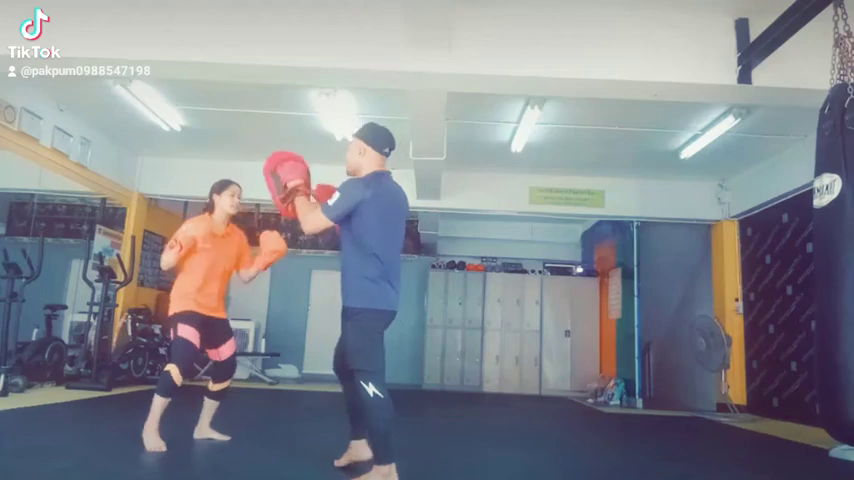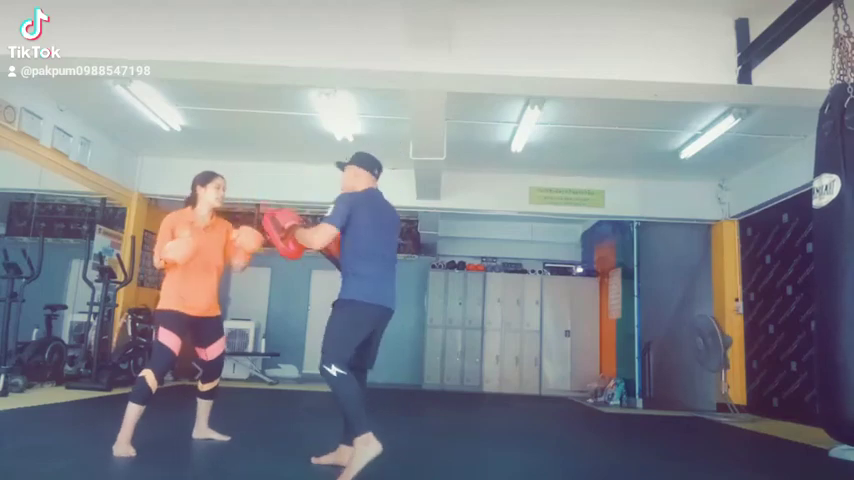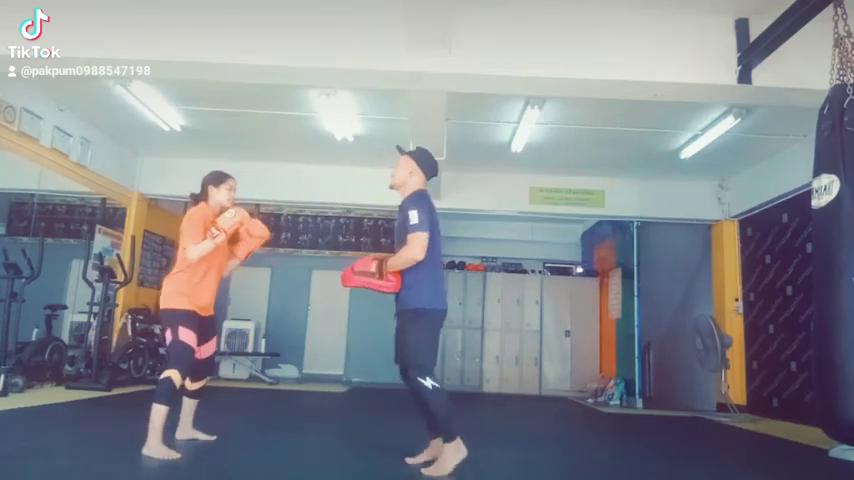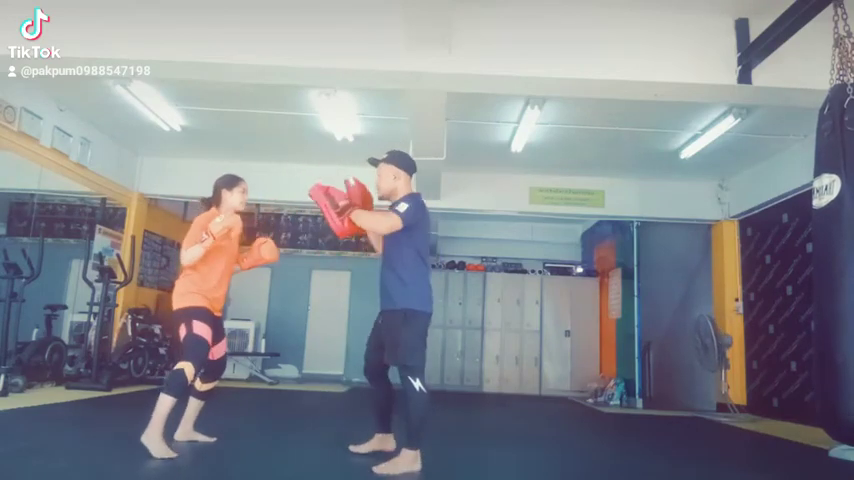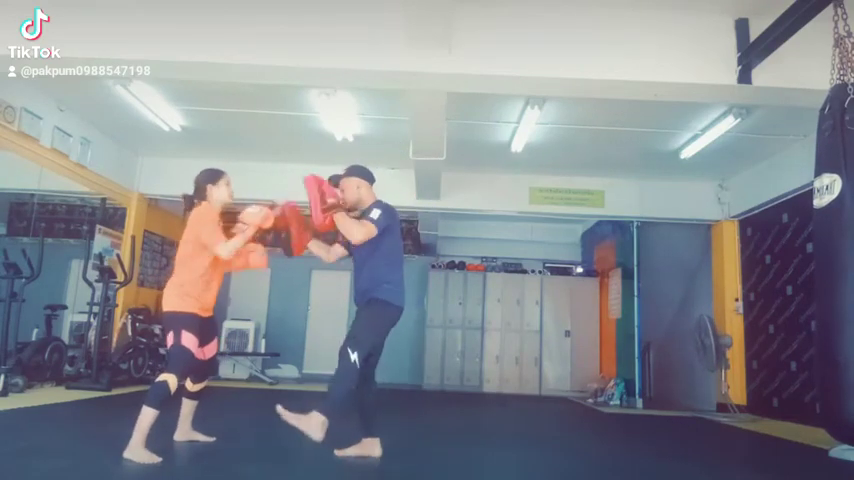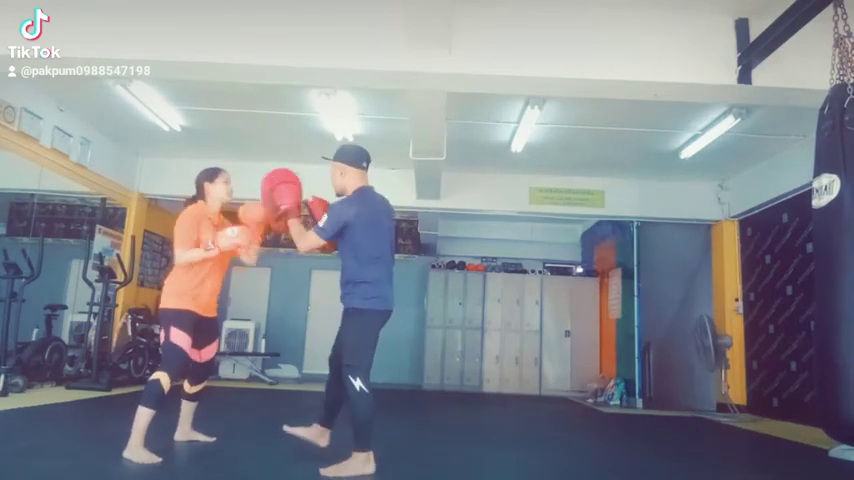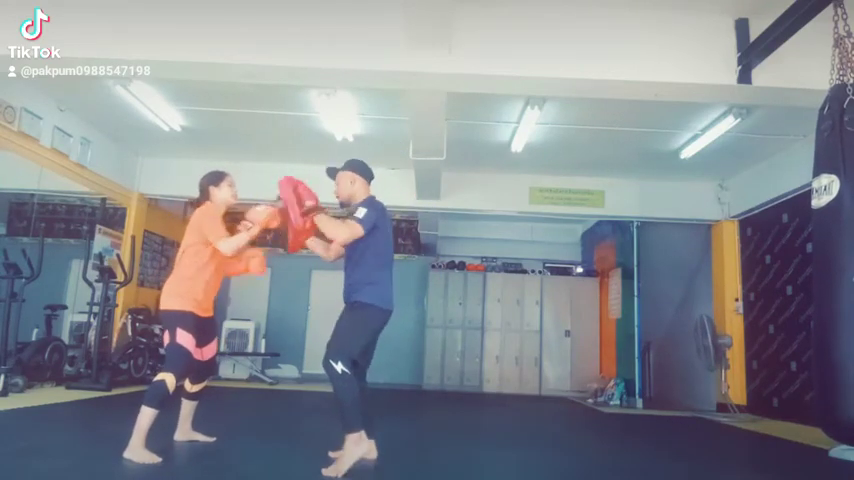
dt=0.7s
person 1, frame 1
left shoulder: (362, 187)
right shoulder: (393, 191)
left elbow: (311, 224)
left wrist: (297, 190)
right wrist: (331, 201)
left hip: (366, 302)
right hip: (378, 299)
left knee: (369, 381)
right knee: (346, 367)
right ankle: (360, 442)
person 1, frame 2
left shoulder: (349, 201)
right shoulder: (390, 212)
left elbow: (319, 239)
left wrist: (294, 230)
right wrist: (338, 249)
left hip: (358, 298)
right hip: (383, 302)
left knee: (332, 366)
right knee: (353, 372)
left ankle: (364, 439)
right ankle: (348, 447)
person 1, frame 3
left shoulder: (415, 203)
right shoulder: (415, 205)
left elbow: (415, 252)
left wrist: (383, 265)
right wrist: (389, 266)
left hip: (421, 306)
right hip: (414, 305)
left knee: (421, 376)
right knee: (414, 375)
left ankle: (453, 443)
right ankle: (439, 442)
person 1, frame 4
left shoulder: (412, 205)
right shoulder: (400, 210)
left elbow: (383, 225)
right elbow: (382, 245)
left wrist: (350, 211)
right wrist: (362, 216)
left hip: (410, 308)
right hip: (393, 307)
left knee: (410, 376)
right knee: (374, 367)
left ankle: (411, 454)
right ankle: (383, 436)
person 1, frame 5
left shoulder: (382, 211)
right shoulder: (360, 220)
left elbow: (359, 236)
right elbow: (330, 255)
left wrist: (336, 213)
left hip: (383, 300)
right hip: (372, 301)
left knee: (351, 352)
right knee: (363, 368)
left ankle: (319, 420)
right ankle: (370, 440)
person 1, frame 6
left shoulder: (347, 206)
right shoulder: (381, 204)
left elbow: (305, 244)
left wrist: (292, 216)
right wrist: (323, 219)
left hip: (364, 305)
right hip: (373, 302)
left knee: (354, 375)
right knee: (339, 365)
right ankle: (322, 430)
person 1, frame 7
left shoulder: (370, 208)
right shoulder: (365, 213)
left elbow: (345, 234)
right elbow: (331, 252)
left wrist: (314, 213)
left hip: (367, 303)
right hip: (366, 303)
left knee: (335, 360)
right knee: (353, 370)
left ankle: (355, 438)
right ankle: (365, 441)
person 2, frame 1
left shoulder: (238, 236)
right shoulder: (194, 225)
left elbow: (245, 274)
right elbow: (165, 263)
left wrist: (267, 257)
right wrist: (182, 241)
left hip: (214, 310)
right hip: (187, 305)
left knee: (225, 367)
right knee: (183, 360)
left ankle: (203, 427)
right ankle: (151, 427)
person 2, frame 2
left shoulder: (224, 228)
right shoulder: (175, 220)
left elbow: (237, 265)
right elbow: (157, 261)
left wrist: (246, 248)
right wrist: (167, 256)
left hip: (208, 310)
right hip: (176, 305)
left knee: (213, 367)
right knee: (159, 365)
left ankle: (201, 427)
right ankle: (124, 438)
person 2, frame 3
left shoulder: (218, 222)
right shoulder: (196, 215)
left elbow: (221, 271)
right elbow: (192, 254)
right wrist: (221, 232)
left hip: (203, 305)
right hip: (179, 301)
left knee: (204, 365)
right knee: (181, 363)
left ankle: (185, 427)
right ankle: (153, 441)
person 2, frame 4
left shoulder: (233, 226)
right shoulder: (206, 220)
right elbow: (186, 259)
left wrist: (253, 258)
right wrist: (212, 235)
left hip: (212, 305)
right hip: (191, 299)
left knee: (215, 366)
right knee: (195, 357)
left ankle: (185, 429)
right ankle: (154, 432)
person 2, frame 5
left shoulder: (213, 218)
right shoulder: (203, 215)
left elbow: (221, 262)
right elbow: (224, 251)
left wrist: (249, 257)
right wrist: (248, 227)
left hip: (202, 306)
right hip: (182, 304)
left knee: (204, 366)
right knee: (179, 368)
left ankle: (184, 429)
right ankle: (135, 444)
person 2, frame 6
left shoulder: (225, 223)
right shoulder: (193, 214)
left elbow: (250, 259)
right elbow: (181, 258)
right wrist: (217, 245)
left hip: (205, 308)
right hip: (179, 303)
left knee: (203, 368)
right knee: (173, 367)
left ankle: (184, 429)
right ankle: (134, 445)
person 2, frame 7
left shoulder: (217, 219)
right shoulder: (207, 213)
right elbow: (228, 247)
left wrist: (248, 265)
right wrist: (255, 226)
left hip: (202, 307)
right hip: (180, 303)
left knee: (204, 367)
right knee: (177, 367)
left ankle: (184, 429)
right ankle: (135, 445)
